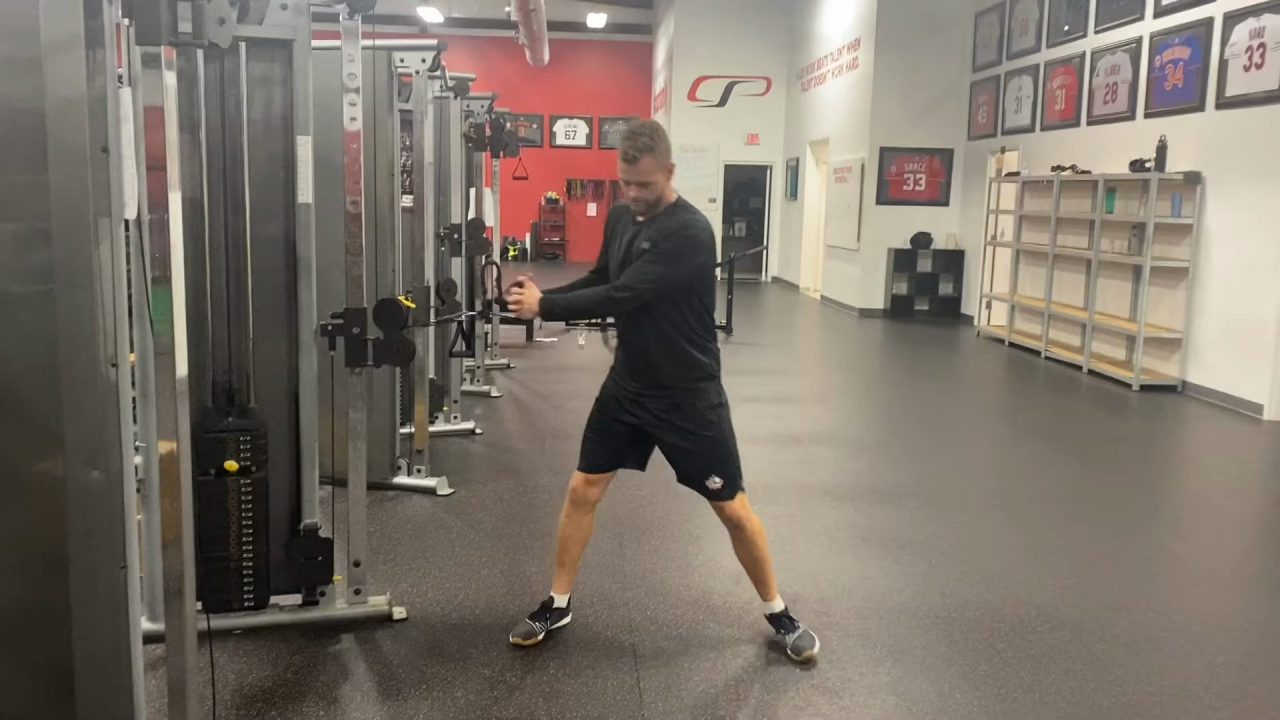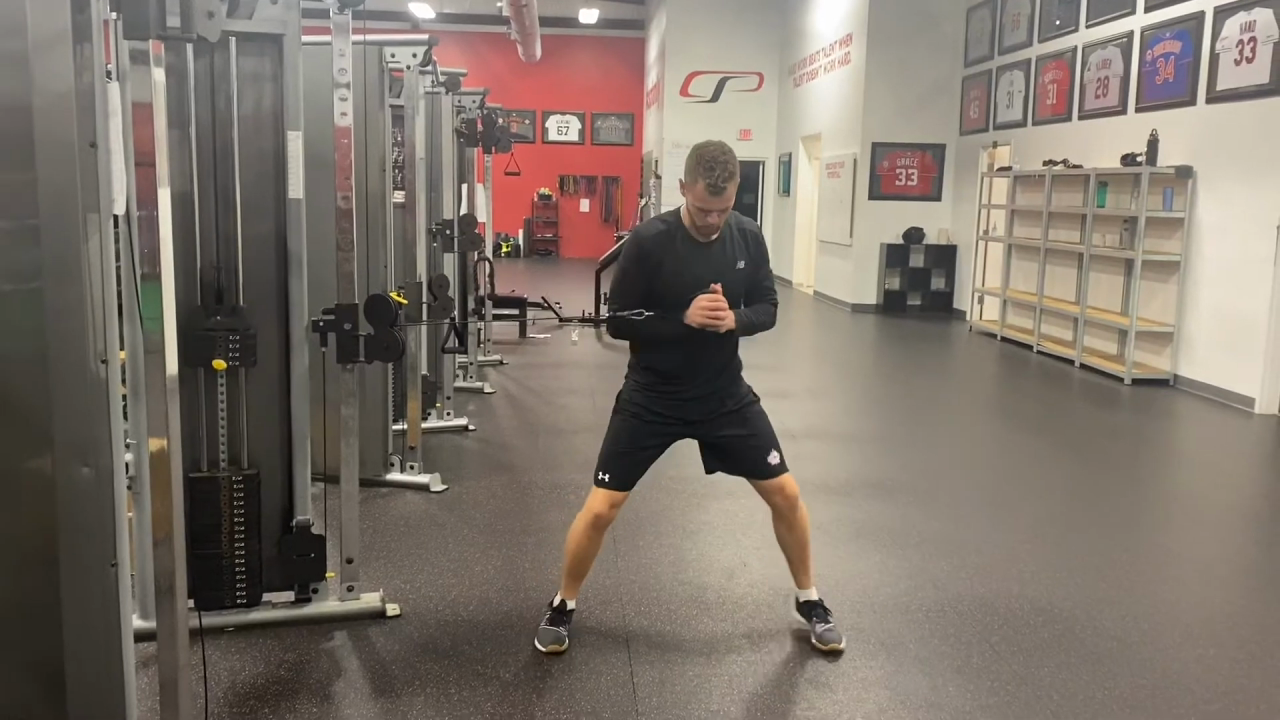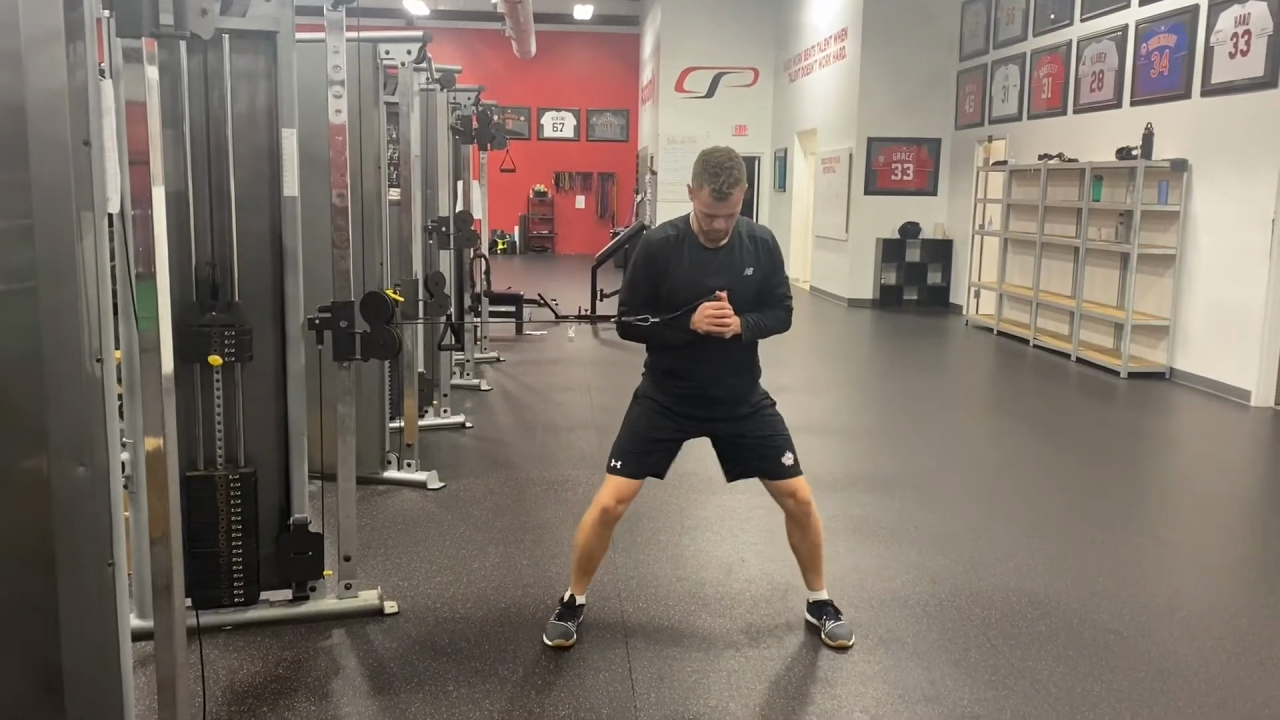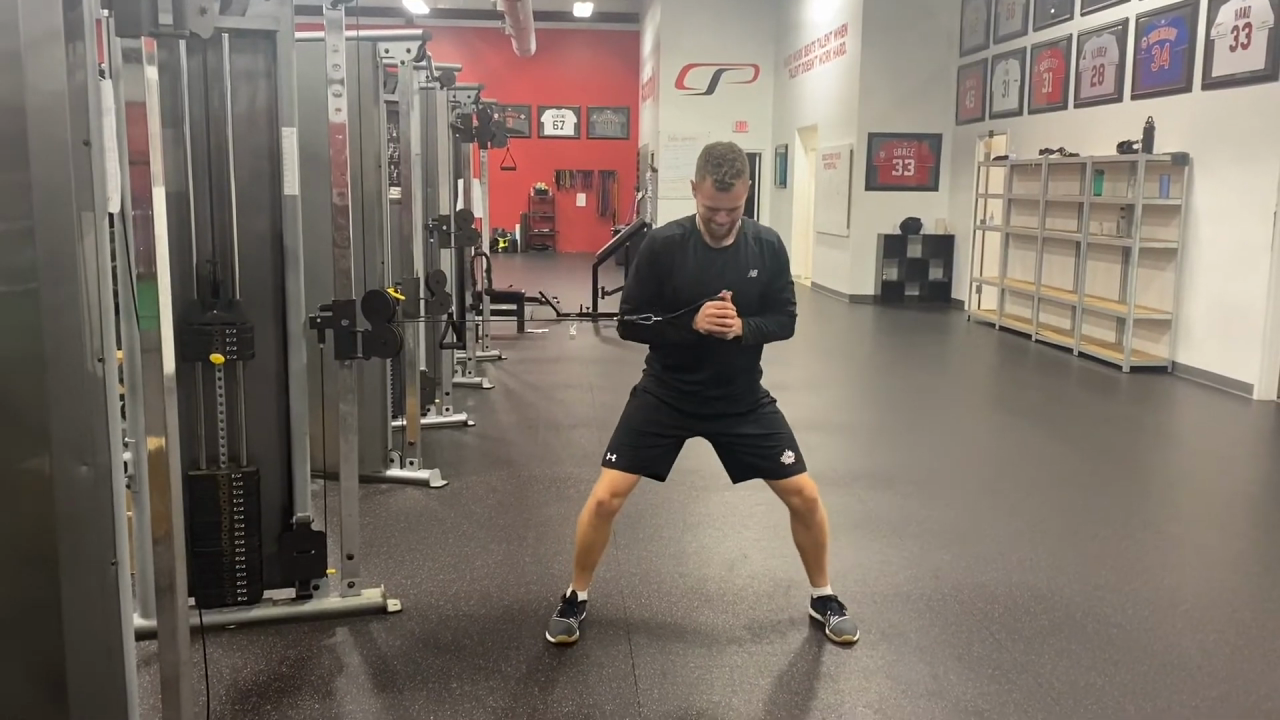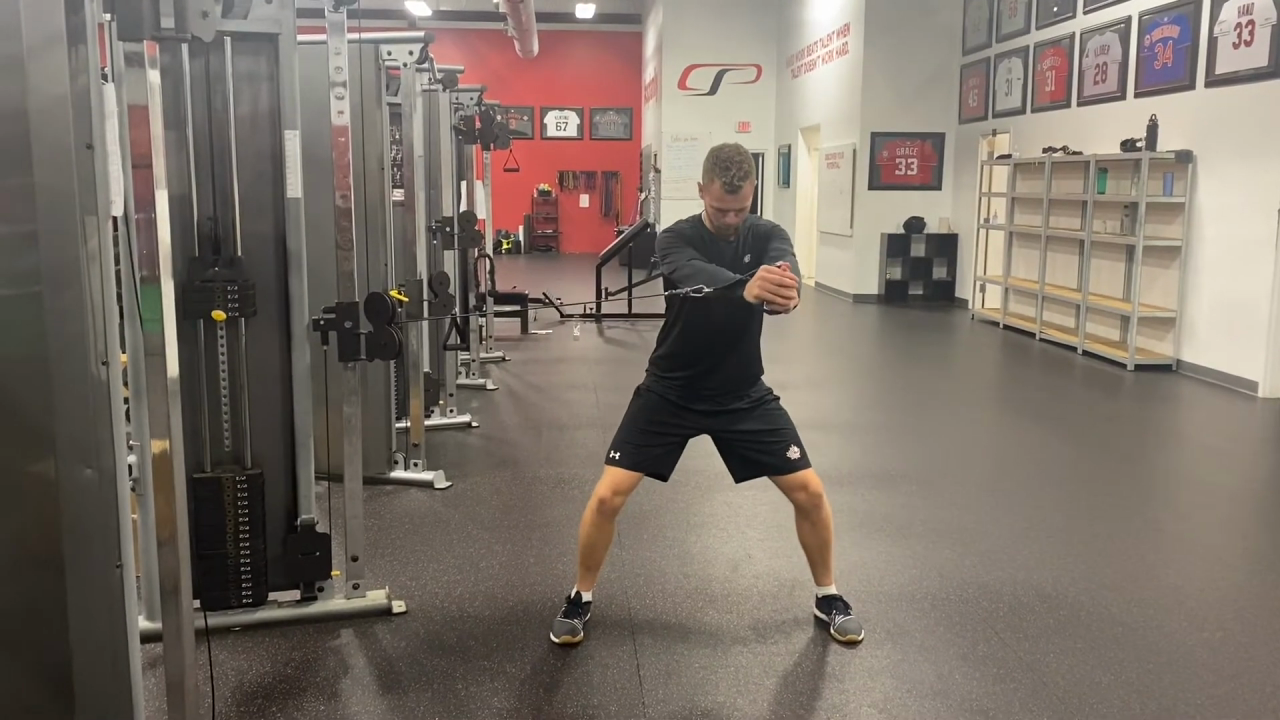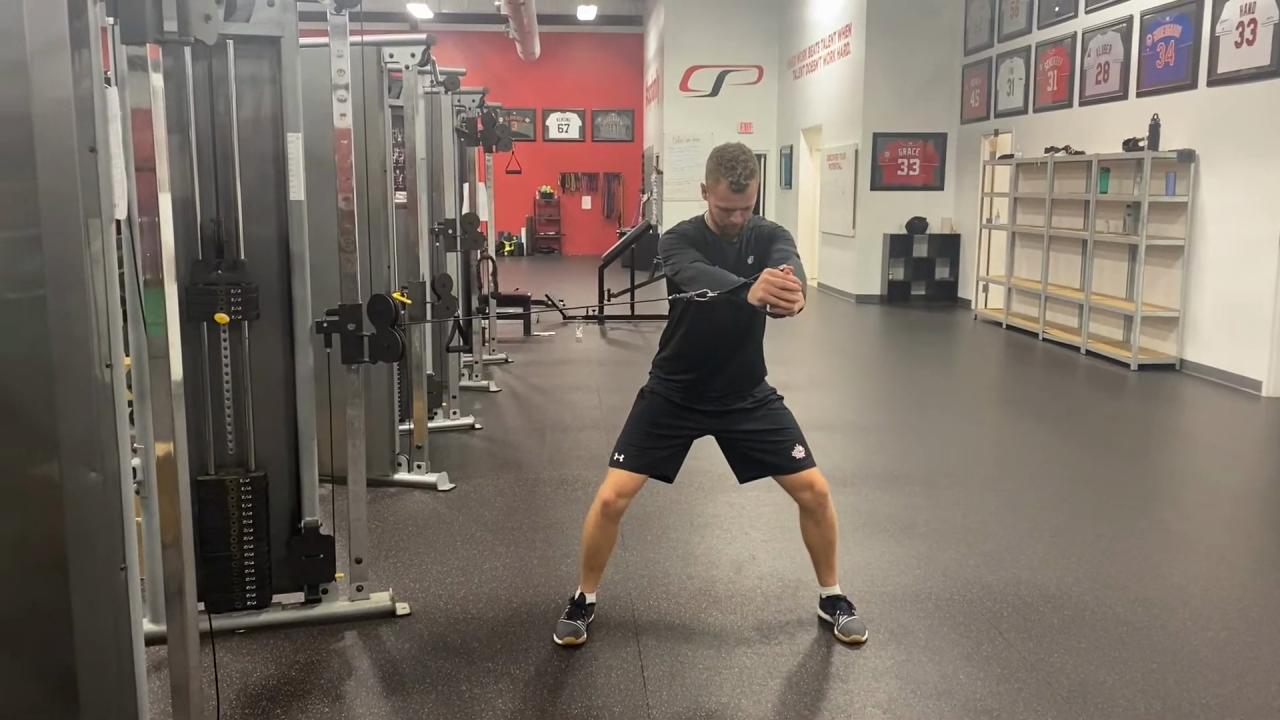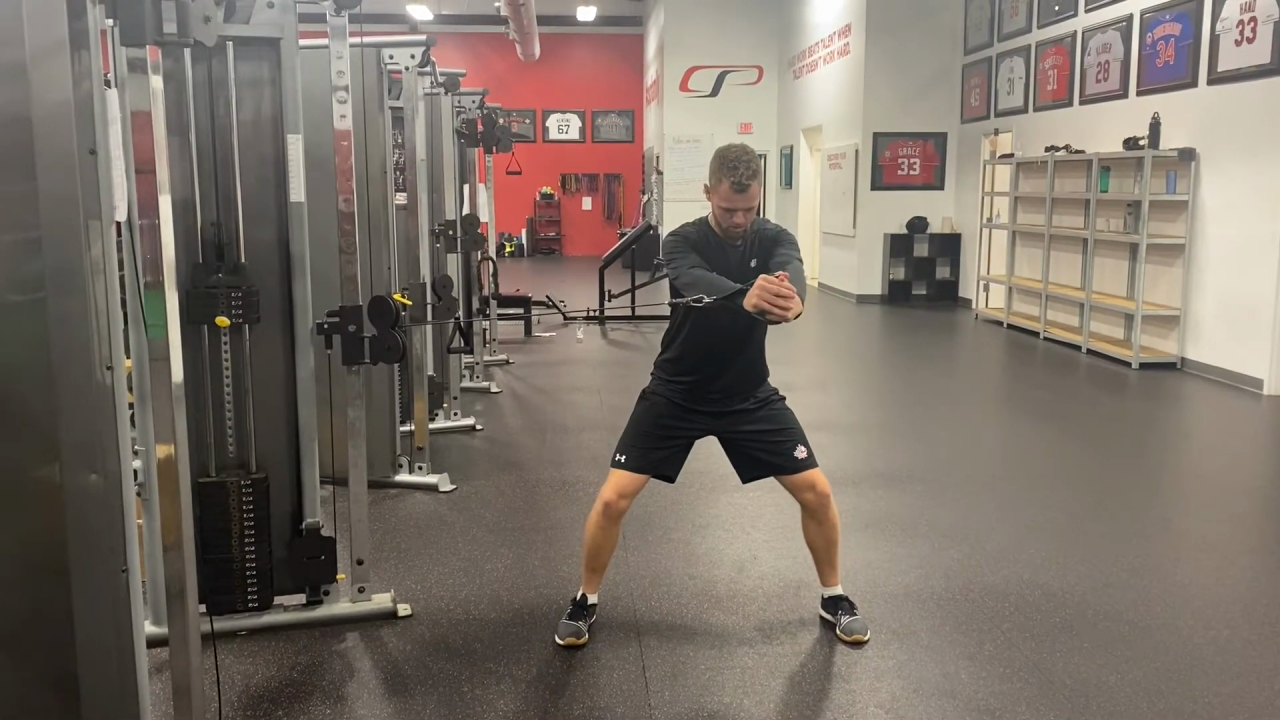
dt=0.7s
person 1, frame 1
left shoulder: (689, 232)
right shoulder: (620, 218)
left elbow: (623, 296)
right elbow: (601, 281)
left wrist: (543, 305)
right wrist: (540, 294)
left hip: (688, 393)
right hip: (628, 383)
left knee: (731, 507)
right knee: (582, 490)
left ankle: (778, 613)
right ankle: (558, 603)
person 1, frame 2
left shoulder: (748, 237)
right shoulder: (649, 240)
left elbow: (767, 308)
right elbow: (618, 321)
left wrist: (735, 319)
right wrist: (684, 318)
left hip: (724, 393)
right hip: (651, 396)
left knee: (785, 495)
right knee: (601, 508)
left ankle: (809, 601)
right ankle: (562, 607)
person 1, frame 3
left shoulder: (761, 243)
right shoulder: (658, 245)
left elbow: (781, 313)
right elbow: (628, 322)
left wrist: (742, 324)
right wrist: (689, 322)
left hip: (741, 398)
right hip: (666, 397)
left knee: (799, 498)
right knee: (610, 503)
left ankle: (819, 603)
right ankle: (573, 601)
person 1, frame 4
left shoulder: (766, 245)
right shoulder: (662, 245)
left elbow: (784, 321)
right elbow: (630, 324)
left wrist: (741, 327)
right wrist: (692, 323)
left hip: (740, 396)
right hip: (666, 394)
left knee: (805, 497)
right knee: (605, 499)
left ankle: (823, 598)
right ankle: (575, 598)
person 1, frame 5
left shoulder: (767, 235)
right shoulder: (677, 238)
left elbow: (784, 272)
right elbow: (698, 278)
left wrist: (783, 290)
right wrist: (747, 288)
left hip: (743, 394)
right hip: (671, 392)
left knee: (809, 492)
right knee: (607, 496)
left ankle: (828, 597)
right ankle: (581, 597)
person 1, frame 6
left shoulder: (770, 237)
right shoulder: (679, 240)
left elbow: (790, 269)
right elbow: (700, 279)
left wrist: (793, 293)
right wrist: (751, 291)
left hip: (747, 395)
right hip: (674, 394)
left knee: (815, 492)
right knee: (611, 499)
left ankle: (832, 597)
right ankle: (584, 599)
person 1, frame 7
left shoulder: (775, 240)
right shoulder: (682, 242)
left elbow: (791, 274)
right elbow: (698, 285)
left wrist: (790, 298)
right wrist: (747, 298)
left hip: (749, 395)
right hip: (676, 395)
left knee: (817, 493)
right knee: (612, 500)
left ankle: (833, 597)
right ankle: (586, 599)
